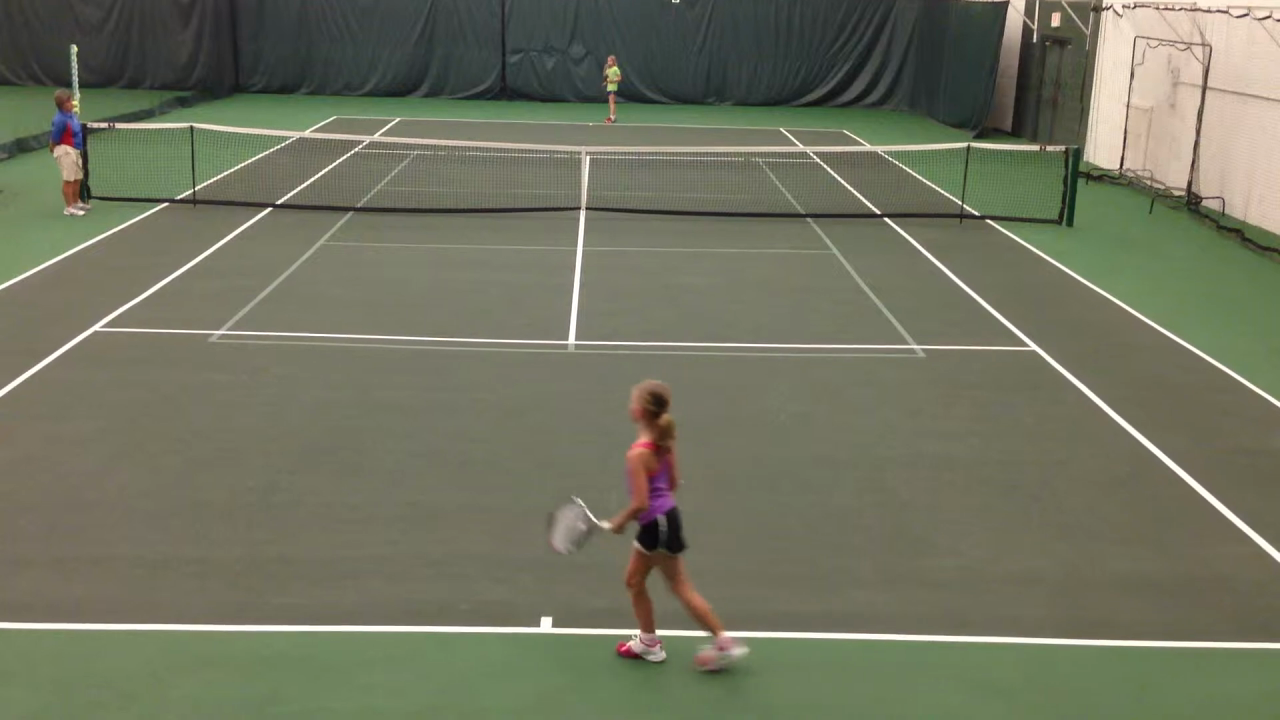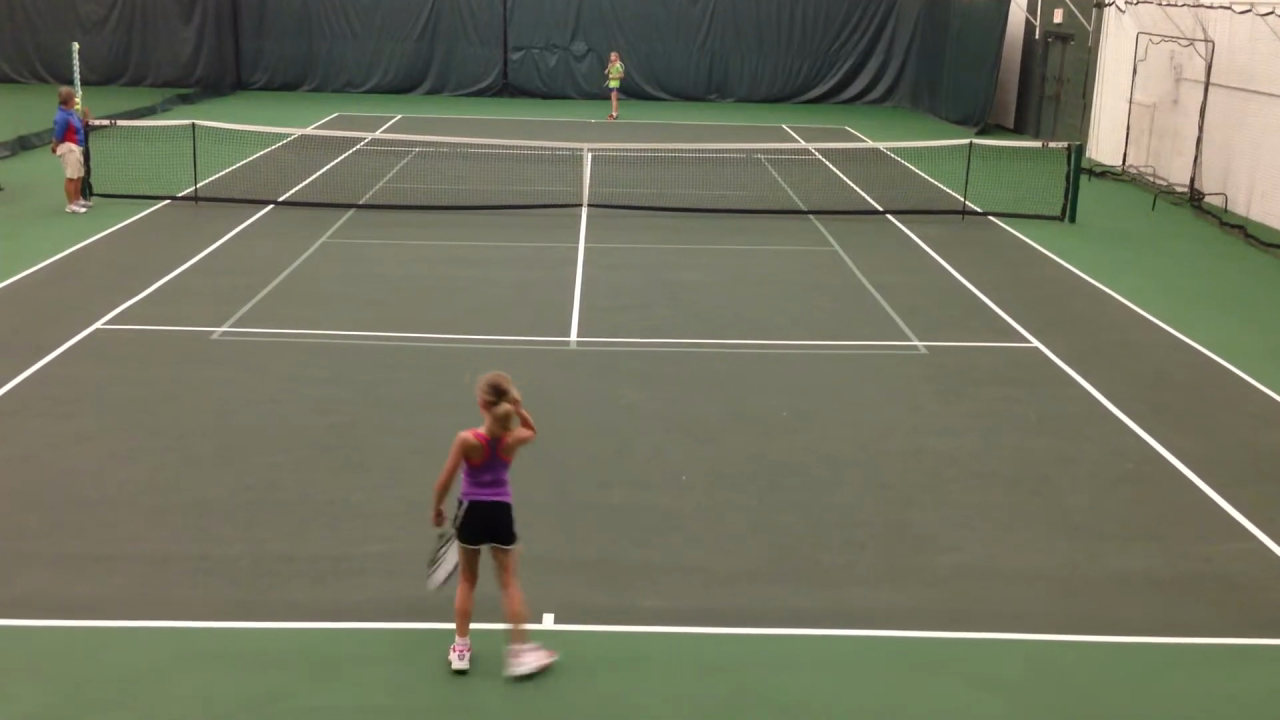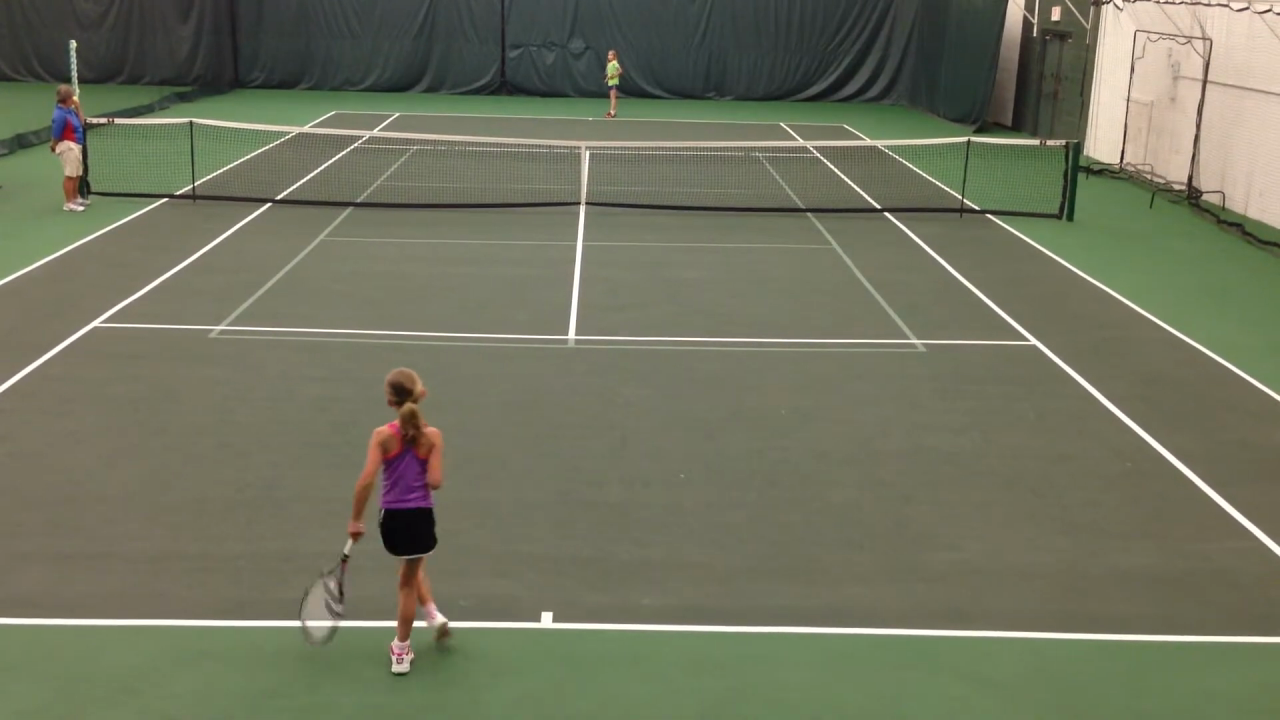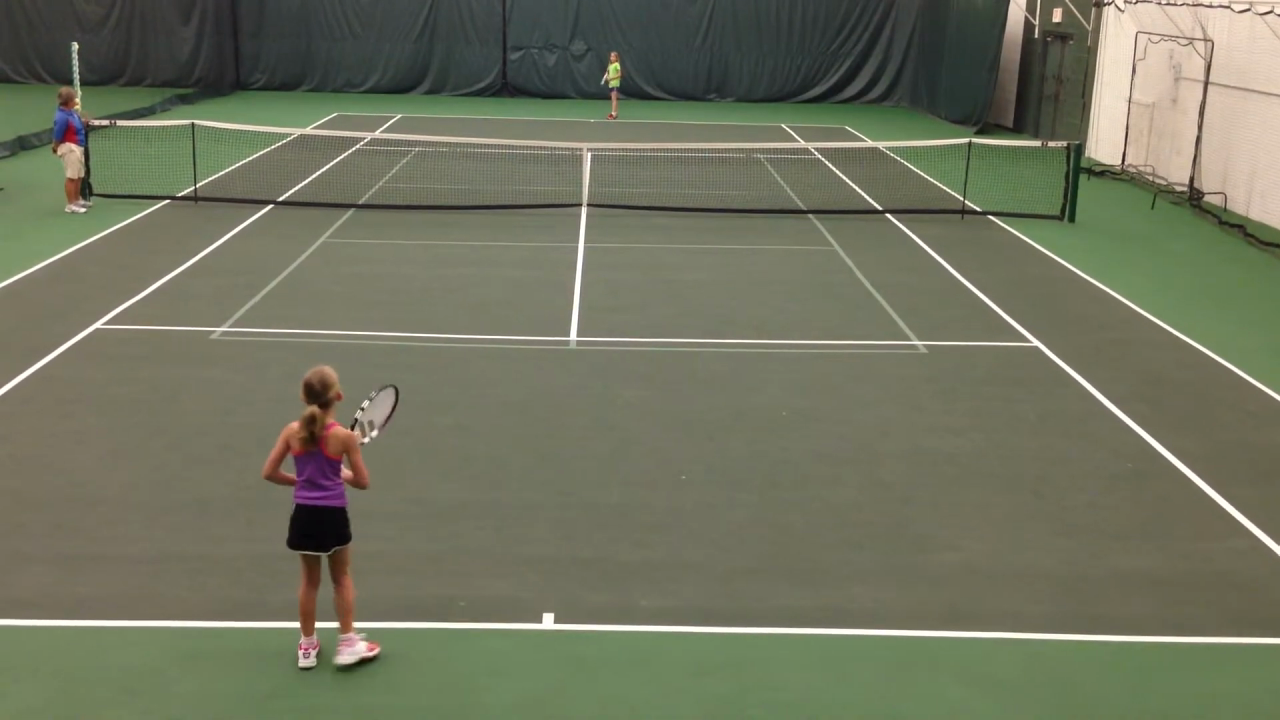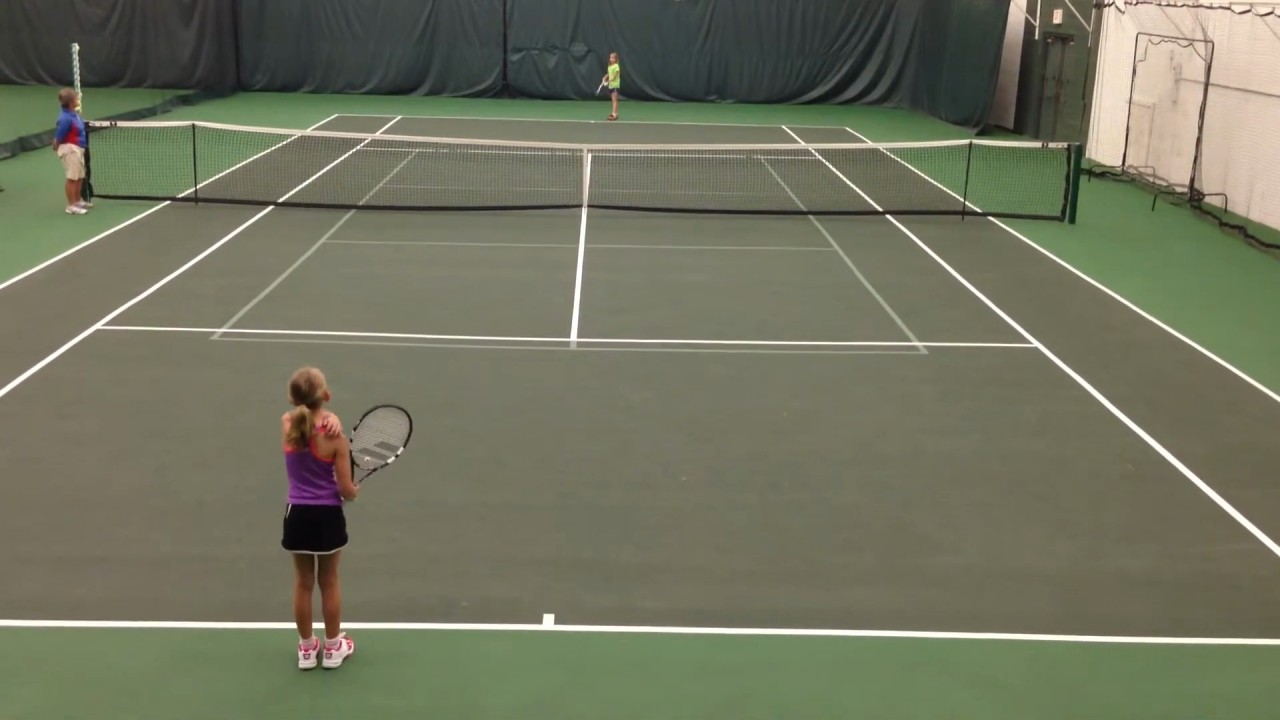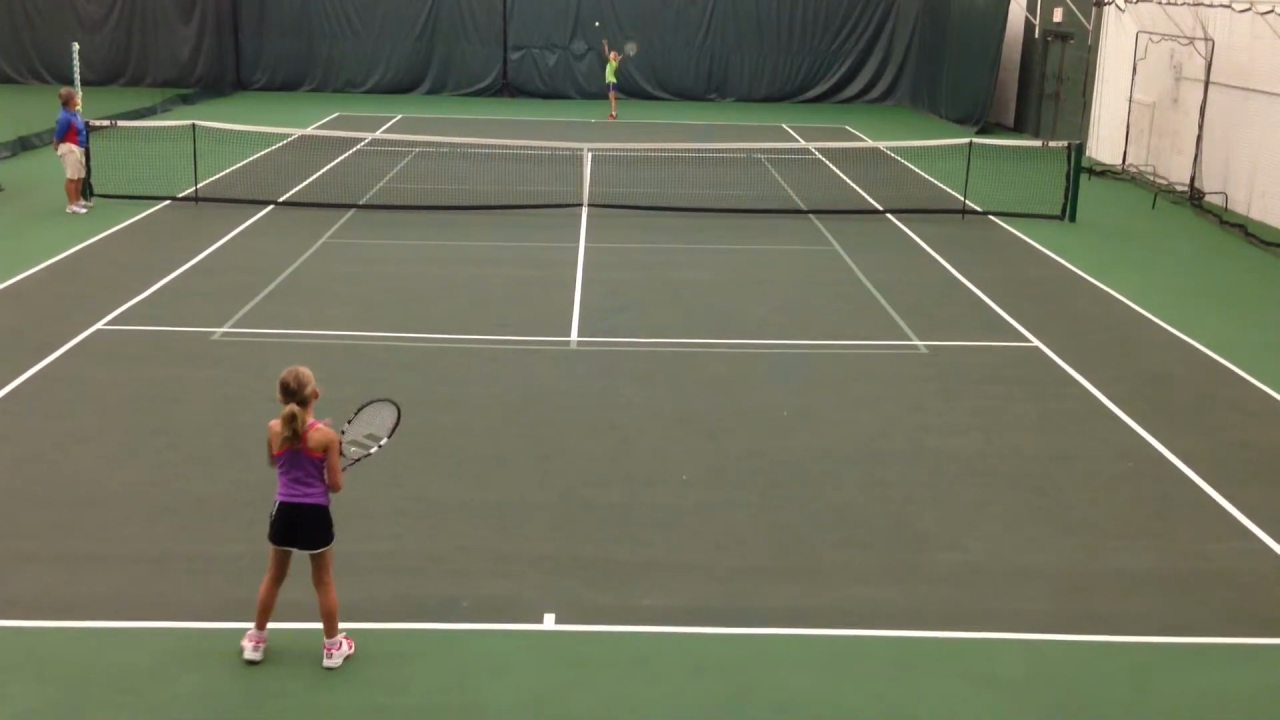
dt=0.7s
person 1, frame 1
left shoulder: (637, 454)
right shoulder: (664, 443)
left elbow: (640, 504)
left wrist: (619, 522)
left hip: (658, 524)
right hip: (661, 520)
left knee: (680, 588)
right knee: (633, 581)
left ankle: (724, 644)
right ankle: (648, 642)
person 1, frame 2
left shoulder: (467, 439)
right shoulder: (515, 439)
left elbow: (444, 482)
right elbow: (531, 431)
left wrist: (437, 511)
right wrist: (519, 410)
left hip: (472, 511)
right hip: (501, 513)
left knee: (467, 581)
right knee: (509, 583)
left ankle: (461, 649)
right ankle: (520, 649)
person 1, frame 3
left shoulder: (382, 435)
right shoulder: (432, 435)
left elbow: (366, 481)
right elbow: (435, 482)
left wrist: (355, 520)
left hip: (392, 514)
right hip: (420, 515)
left knee: (409, 572)
right knee: (408, 581)
left ankle: (431, 614)
right ankle: (401, 651)
person 1, frame 4
left shoulder: (293, 431)
right shoulder: (345, 436)
left elbow: (268, 473)
right elbow: (362, 482)
left hip: (303, 515)
right hip: (333, 516)
left knee: (310, 580)
right knee: (342, 579)
left ankle: (308, 647)
right ankle: (347, 644)
person 1, frame 5
left shoulder: (286, 425)
right shoulder: (336, 440)
left elbow: (319, 419)
right elbow: (345, 491)
left wrist: (329, 420)
right wrist: (354, 490)
left hip: (297, 516)
right hip: (327, 516)
left knee: (303, 583)
right knee: (329, 582)
left ankle: (306, 648)
right ankle: (333, 647)
person 1, frame 6
left shoulder: (274, 430)
right shoulder: (326, 436)
right elbow: (335, 485)
left hip: (285, 513)
right hip: (315, 515)
left knee: (274, 578)
right knee: (324, 581)
left ankle: (256, 640)
right ankle: (333, 646)
